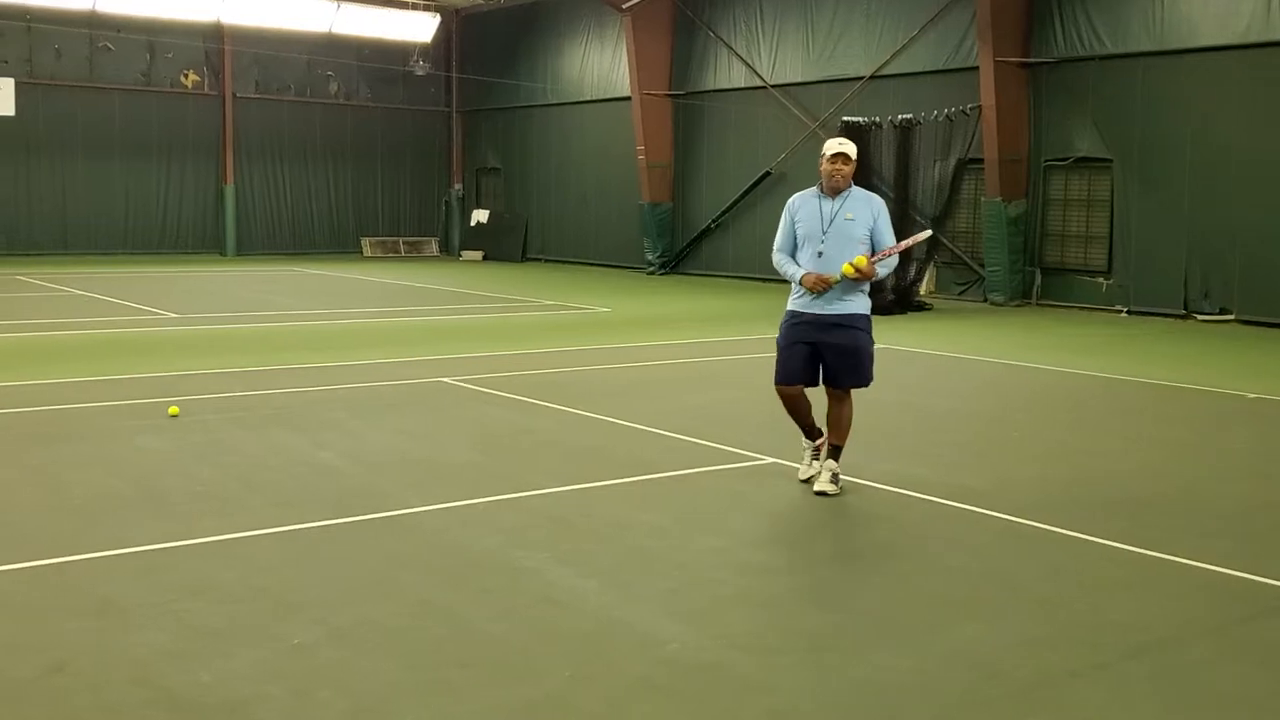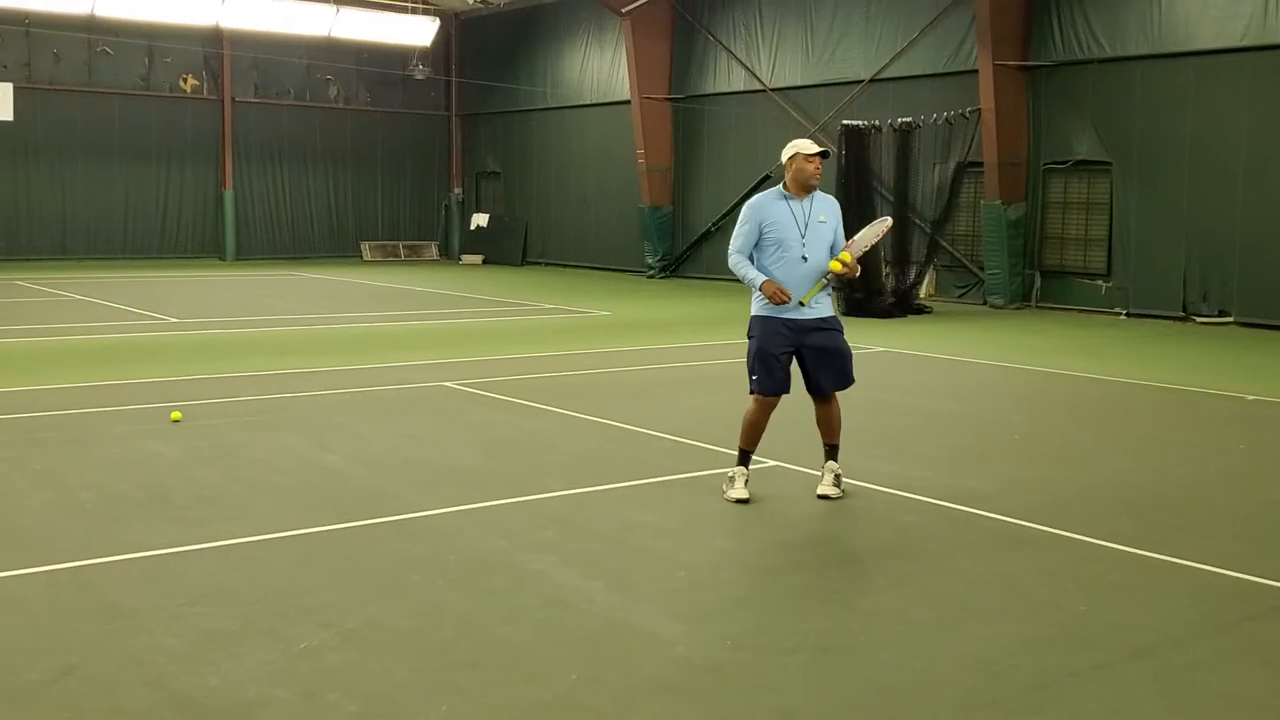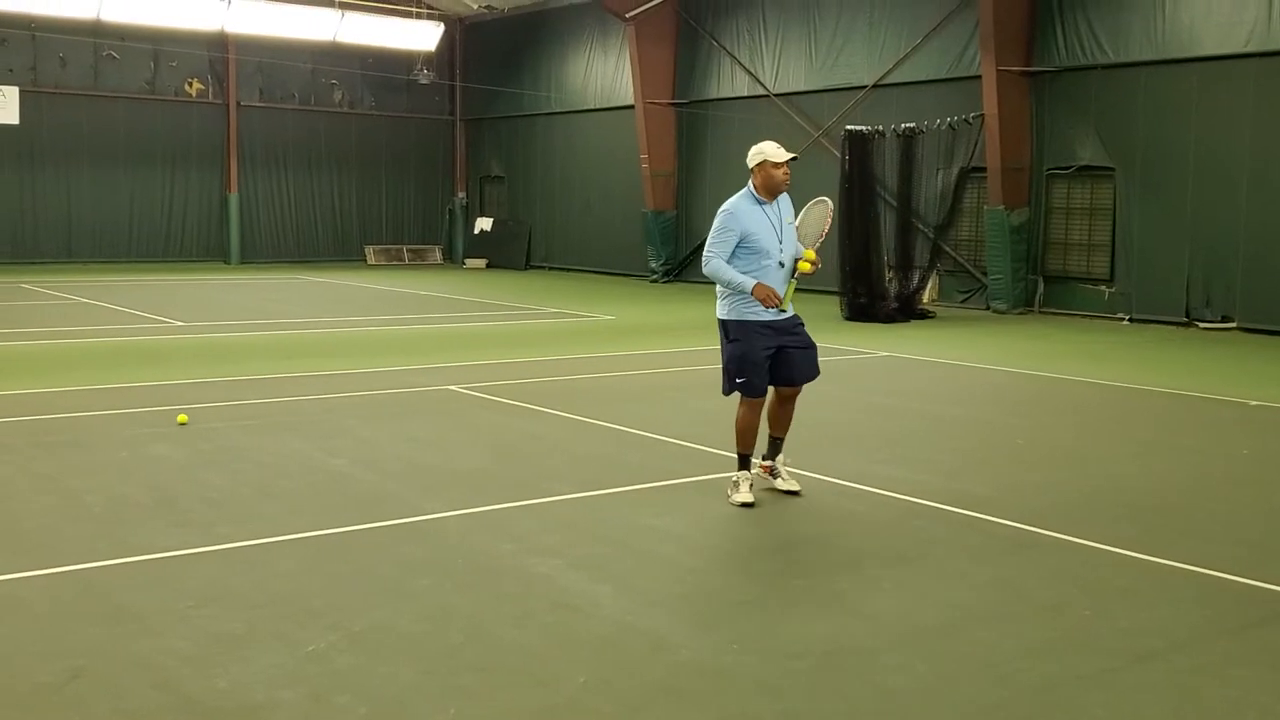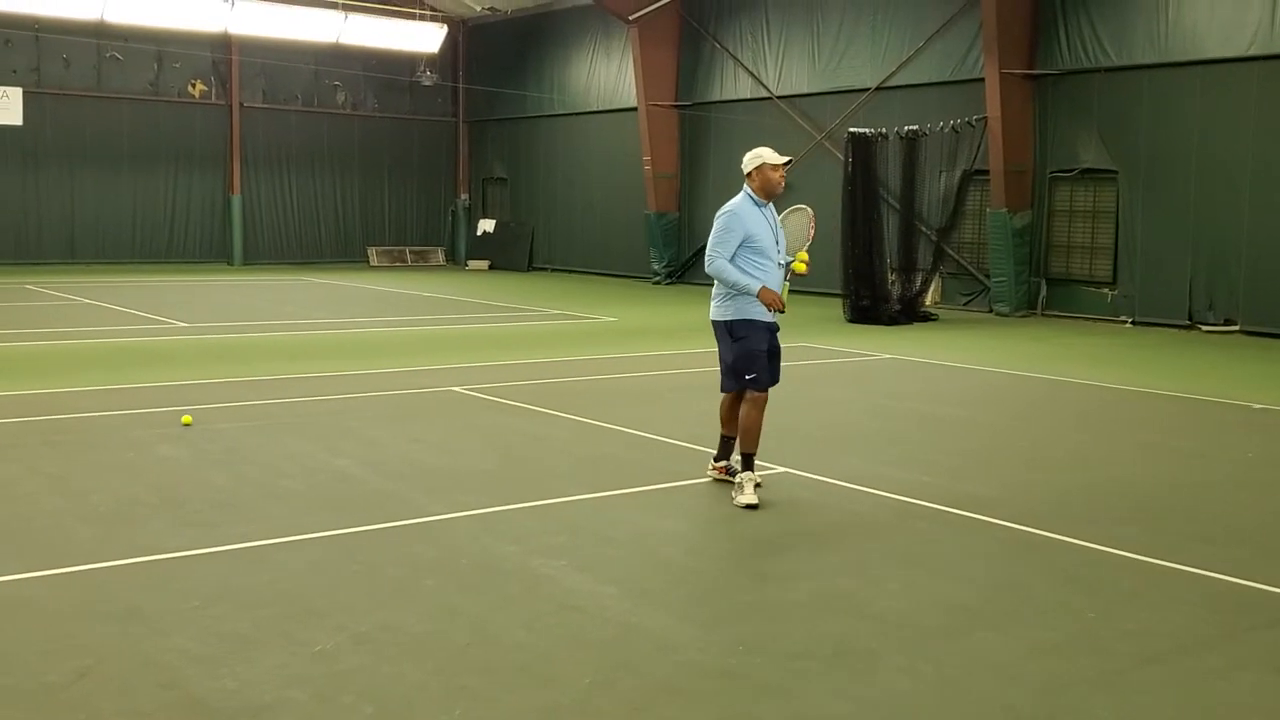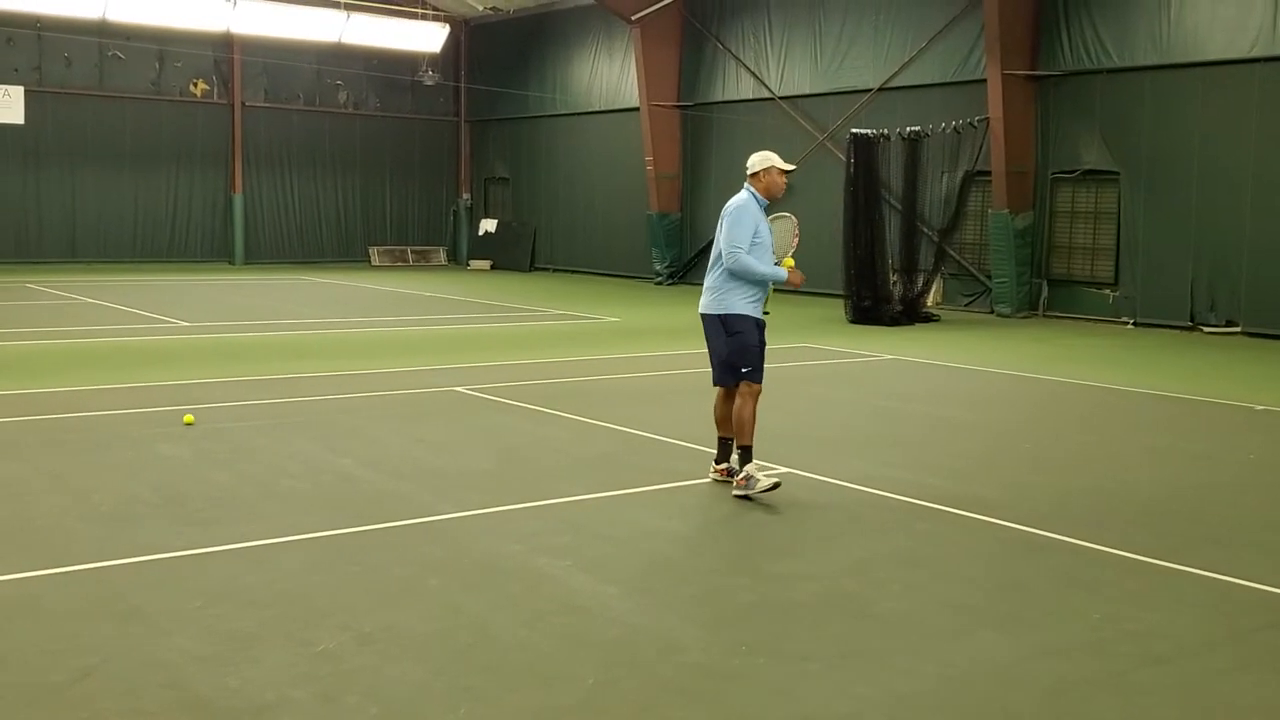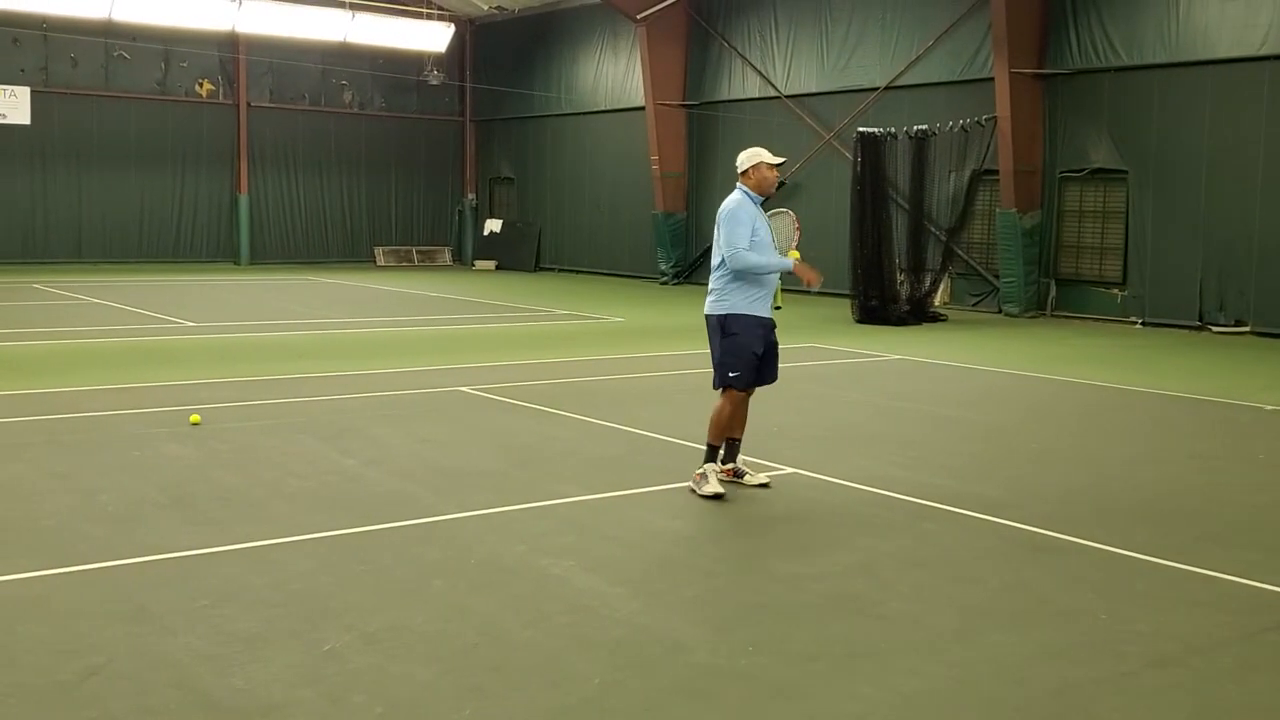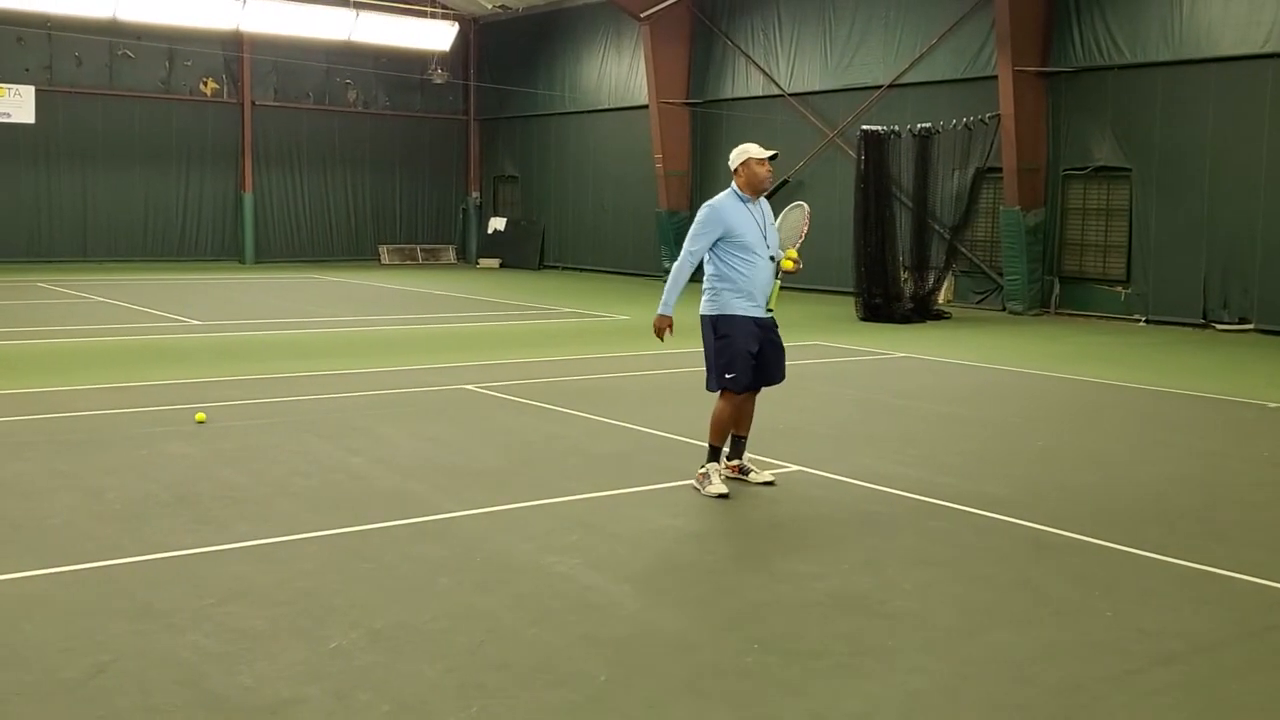
dt=0.5s
person 1, frame 1
left shoulder: (872, 205)
right shoulder: (797, 204)
left elbow: (890, 255)
right elbow: (780, 254)
left wrist: (874, 271)
right wrist: (802, 276)
left hip: (849, 315)
right hip: (801, 312)
left knee: (839, 392)
right knee: (788, 387)
left ankle: (832, 464)
right ankle: (815, 440)
person 1, frame 2
left shoulder: (830, 205)
right shoulder: (759, 206)
left elbow: (839, 251)
right elbow: (736, 256)
left wrist: (848, 266)
right wrist: (762, 283)
left hip: (819, 317)
right hip: (772, 318)
left knee: (826, 394)
right knee: (765, 397)
left ankle: (831, 465)
right ankle: (741, 469)
person 1, frame 3
left shoulder: (785, 202)
right shoulder: (734, 212)
right elbow: (711, 263)
left wrist: (804, 258)
right wrist: (752, 287)
left hip: (782, 316)
right hip: (744, 319)
left knee: (789, 388)
right knee: (752, 397)
left ankle: (771, 461)
right ankle: (743, 474)
person 1, frame 4
left shoulder: (768, 210)
right shoulder: (736, 212)
right elbow: (713, 263)
left wrist: (791, 263)
right wrist: (758, 289)
left hip: (760, 317)
right hip: (740, 318)
left knee: (739, 389)
right knee: (755, 393)
left ankle: (721, 461)
right ankle: (746, 476)
person 1, frame 5
left shoulder: (755, 208)
right shoulder: (742, 207)
right elbow: (734, 259)
left wrist: (778, 270)
right wrist: (783, 275)
left hip: (743, 311)
right hip: (729, 312)
left knee: (731, 386)
right knee: (748, 387)
left ankle: (722, 463)
right ankle: (746, 473)
person 1, frame 6
left shoulder: (752, 207)
right shoulder: (737, 207)
right elbow: (737, 259)
left wrist: (787, 265)
right wrist: (791, 266)
left hip: (755, 314)
right hip: (734, 314)
left knee: (745, 390)
right knee: (733, 391)
left ankle: (730, 463)
right ankle: (706, 469)
person 1, frame 7
left shoulder: (764, 207)
right shoulder: (718, 209)
right elbow: (687, 259)
left wrist: (786, 262)
right wrist: (666, 308)
left hip: (759, 315)
right hip: (728, 315)
left knee: (751, 388)
right knee: (732, 392)
left ankle: (735, 460)
right ankle: (709, 468)
